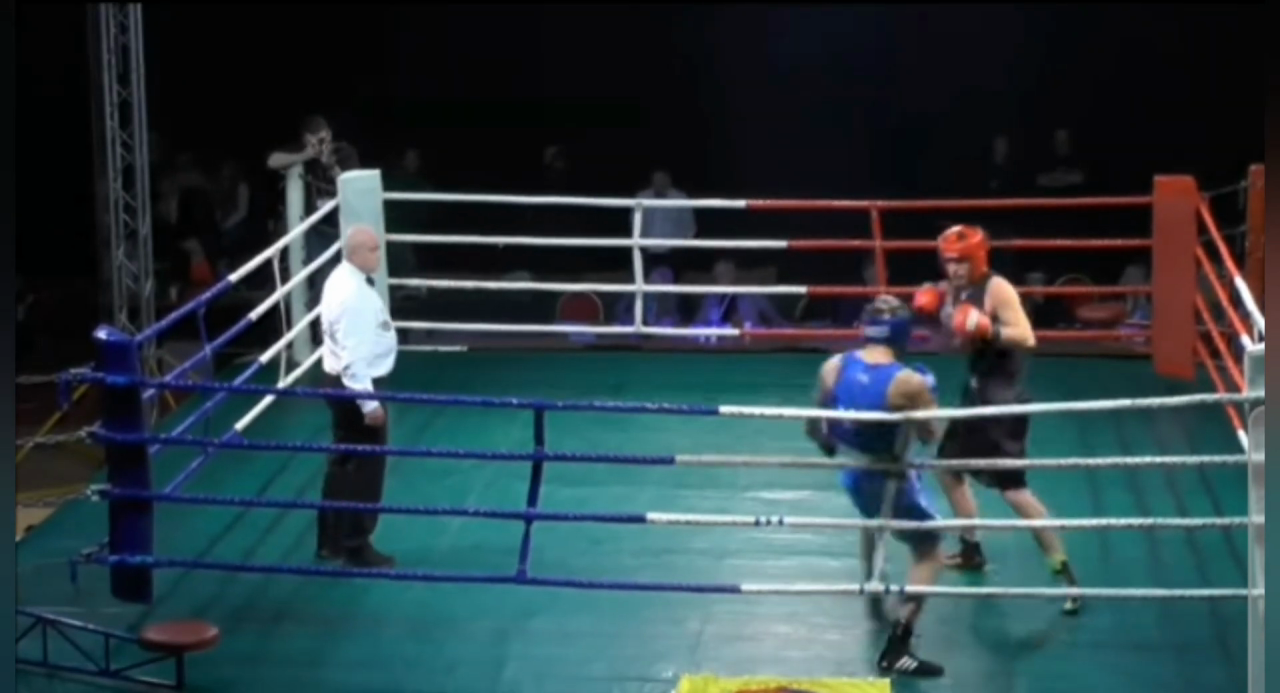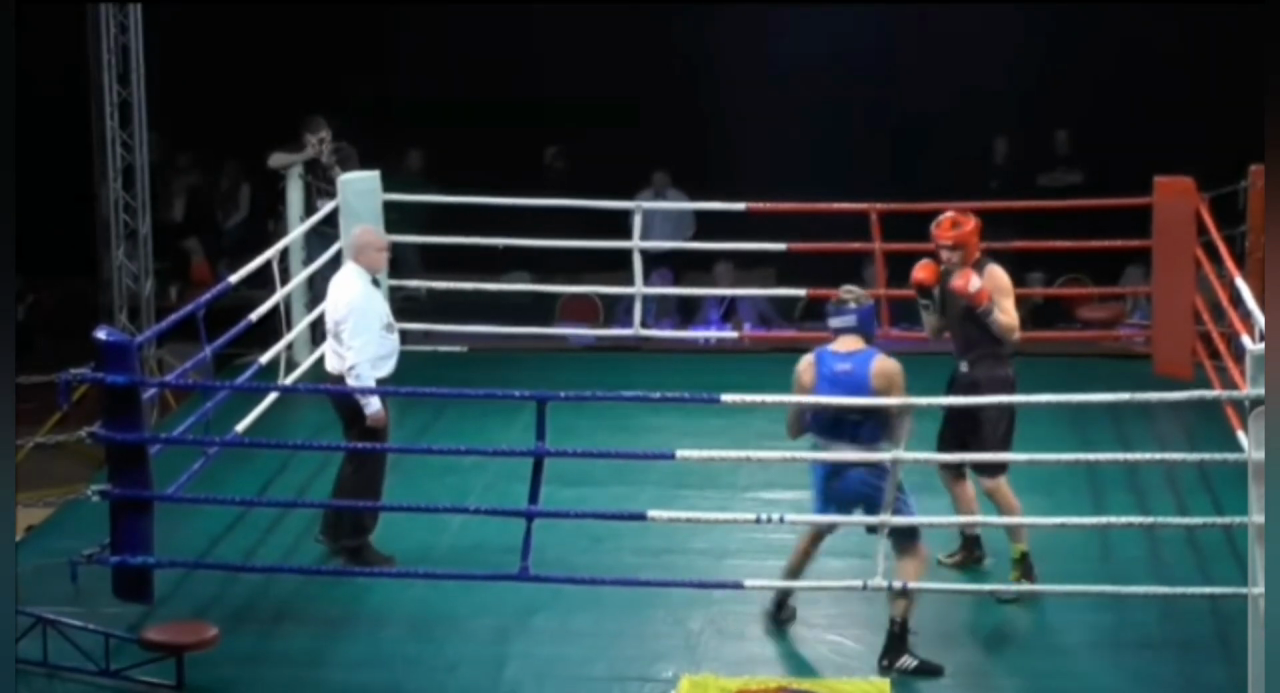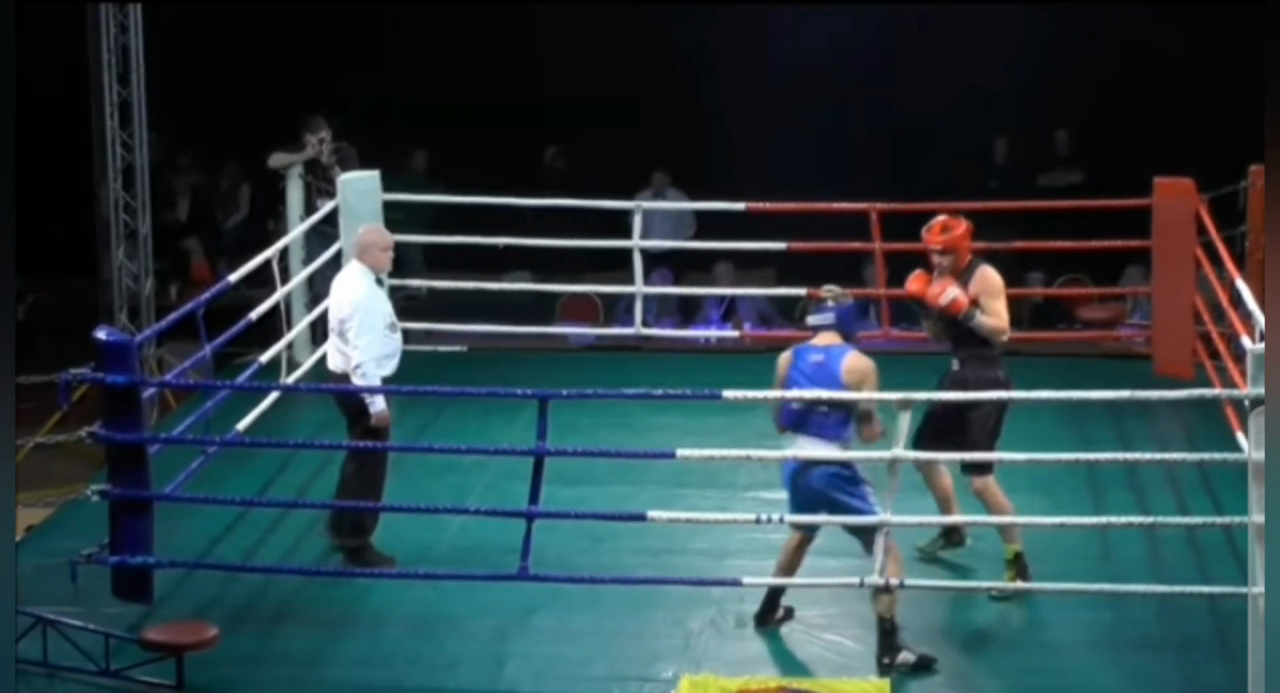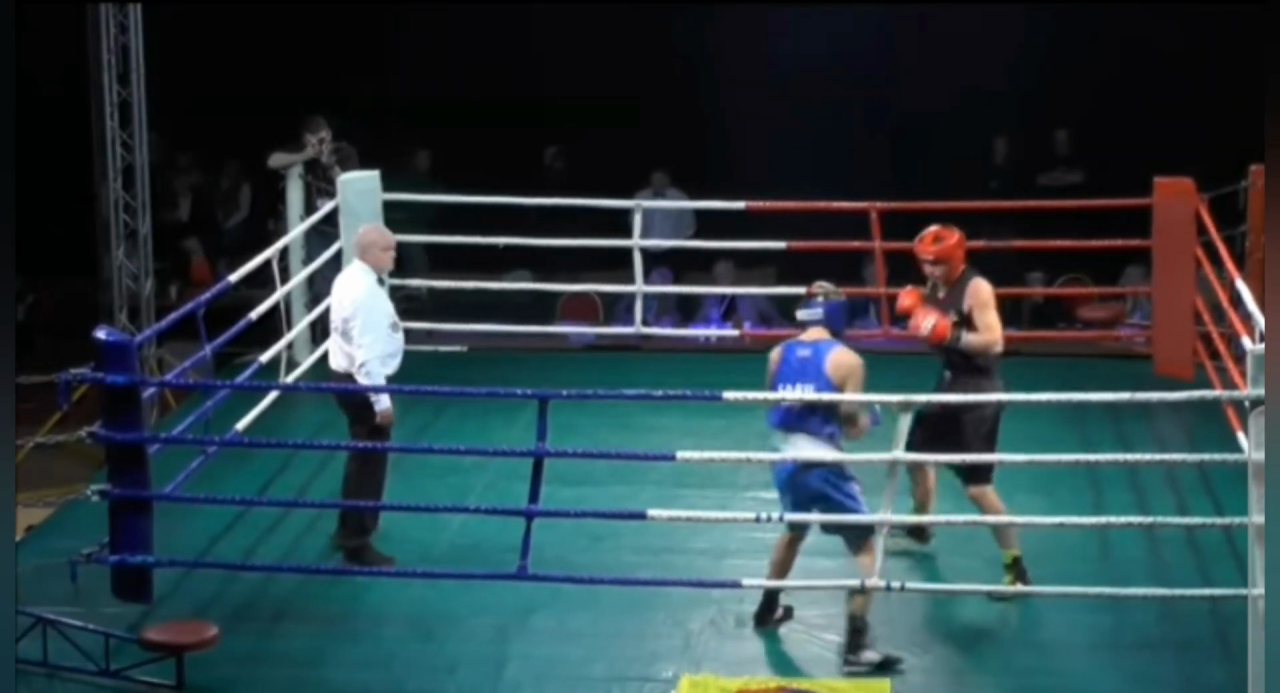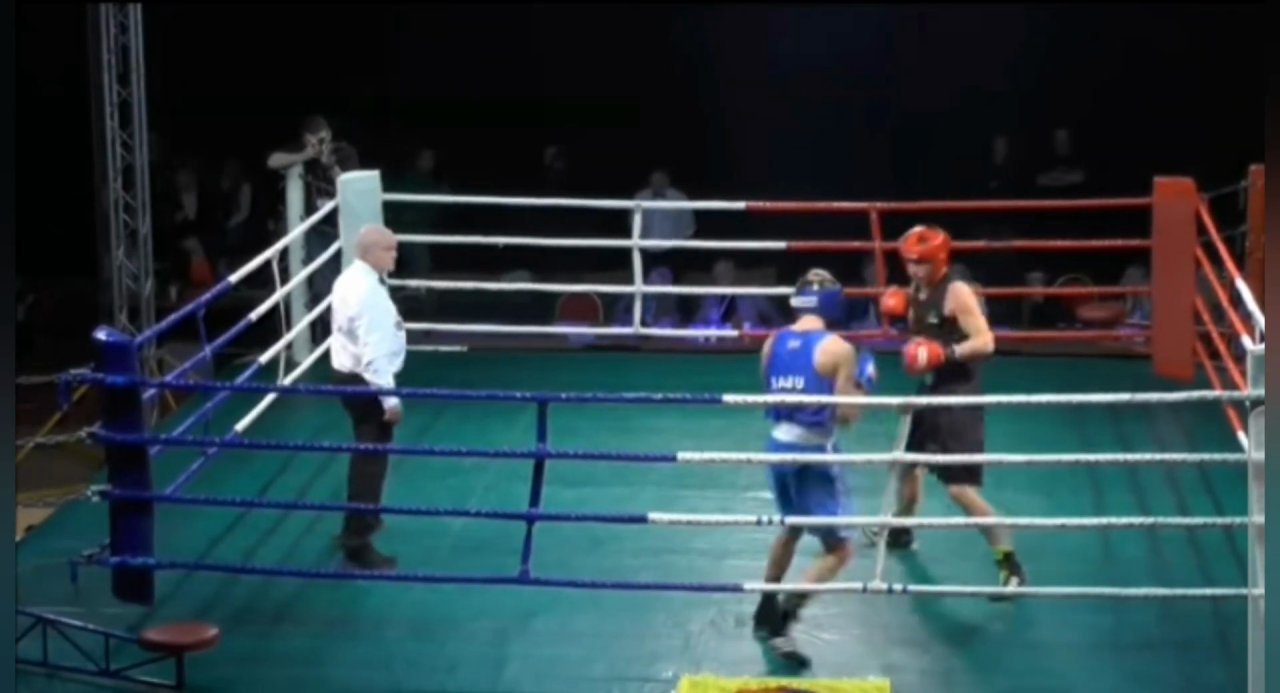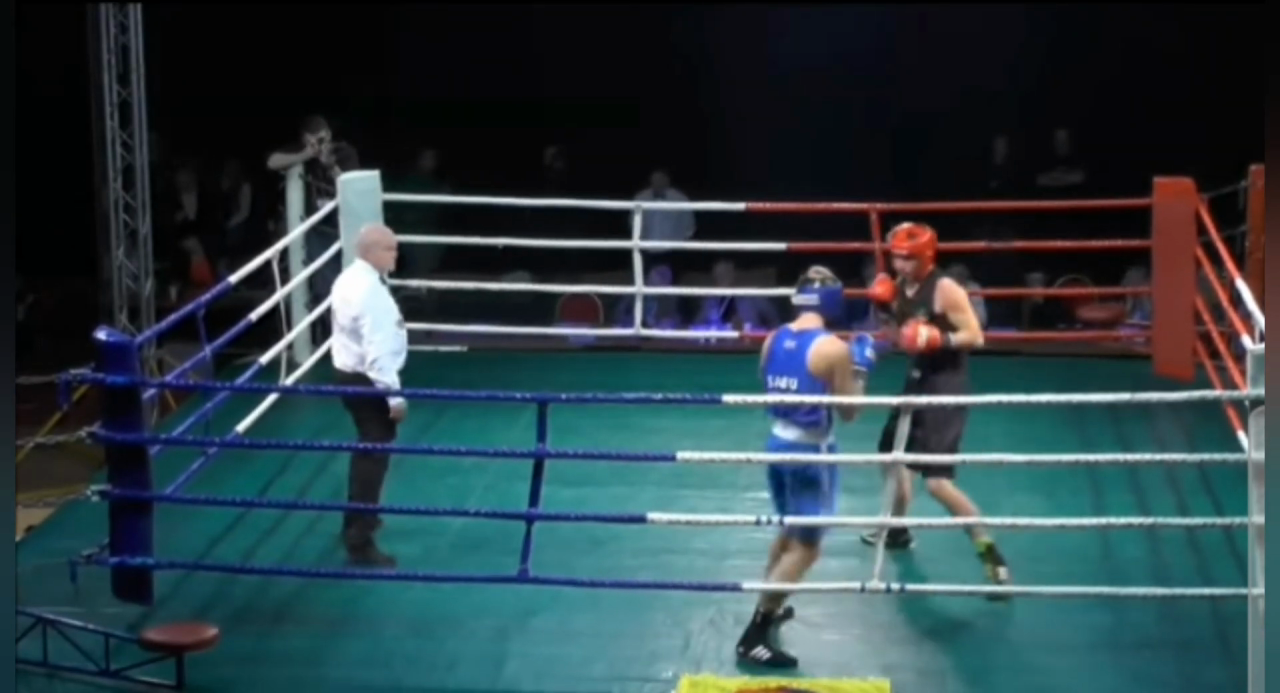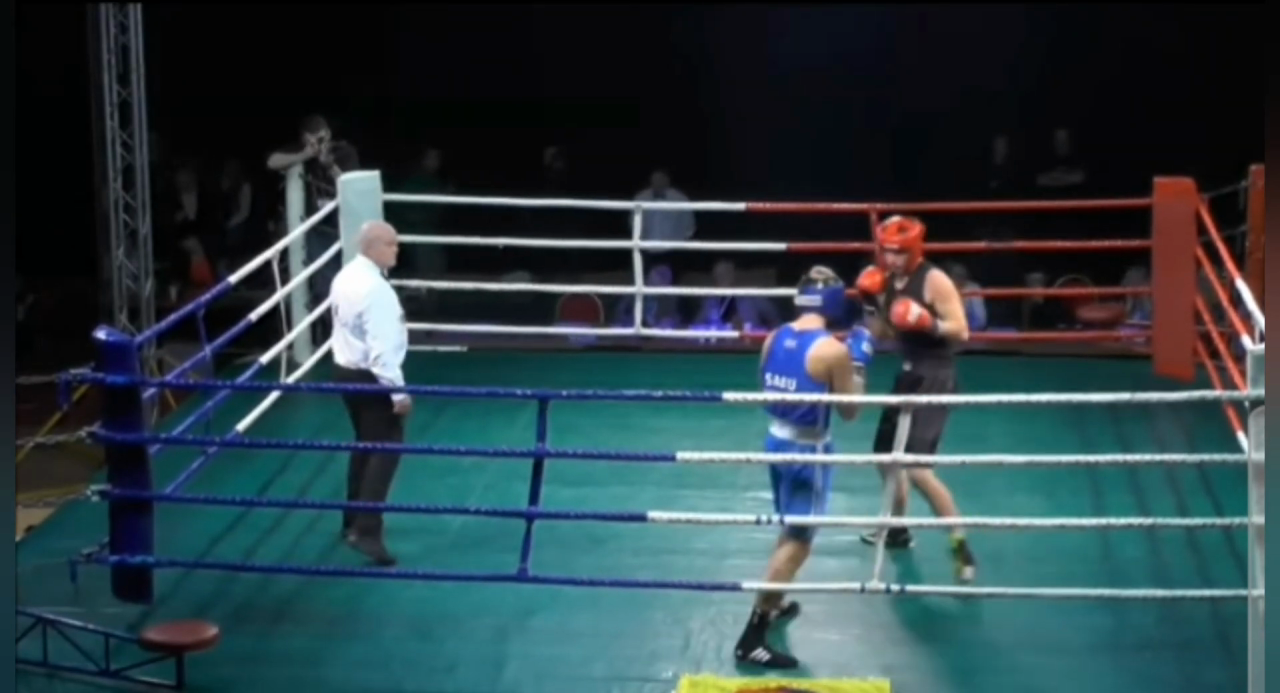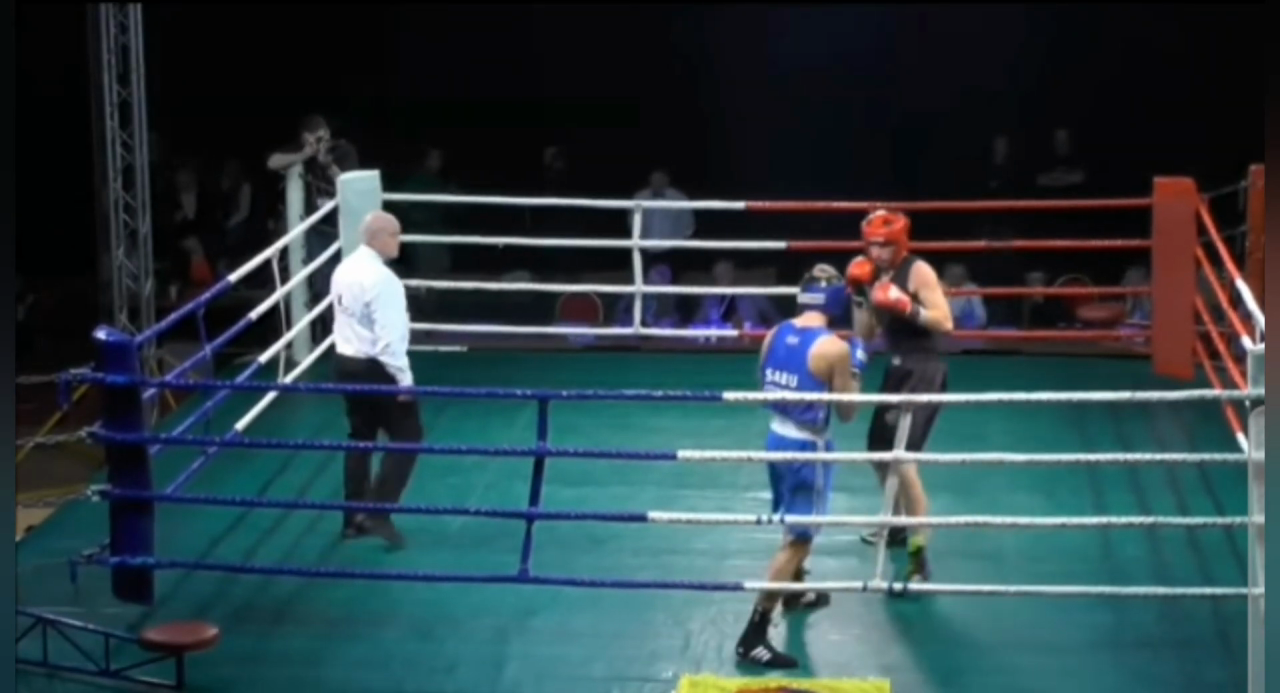
dt=0.1s
person 1, frame 1
left shoulder: (834, 367)
right shoulder: (909, 382)
left elbow: (813, 426)
right elbow: (929, 436)
left wrist: (830, 445)
right wrist: (926, 394)
left hip: (854, 473)
right hip: (890, 478)
left knee: (874, 525)
right knee: (929, 557)
right ankle: (895, 652)
person 1, frame 2
left shoulder: (808, 364)
right shoulder: (886, 368)
left elbow: (794, 429)
right elbow: (897, 434)
right wrist: (896, 423)
left hip: (827, 468)
right hip: (869, 472)
left knee: (817, 530)
right knee: (910, 553)
left ankle: (780, 605)
right ankle: (894, 651)
person 1, frame 3
left shoulder: (787, 360)
right shoulder: (859, 364)
left elbow: (780, 424)
right elbow: (870, 432)
right wrist: (882, 418)
left hip: (795, 466)
right hip: (835, 470)
left knee: (802, 533)
right knee: (885, 551)
left ankle: (769, 609)
right ankle: (890, 648)
person 1, frame 4
left shoulder: (778, 355)
right shoulder: (847, 360)
right elbow: (855, 427)
right wrist: (868, 416)
left hip: (786, 461)
right hip: (824, 466)
left knee: (792, 531)
right knee: (866, 548)
left ankle: (767, 608)
right ankle: (856, 646)
person 1, frame 5
left shoulder: (772, 344)
right shoulder: (838, 349)
right elbow: (846, 414)
right wrist: (863, 384)
left hip: (778, 447)
right hip: (814, 455)
left knee: (791, 528)
right knee: (837, 549)
left ankle: (768, 609)
right ankle: (778, 622)
person 1, frame 6
left shoulder: (772, 340)
right shoulder: (834, 348)
right elbow: (848, 411)
right wrist: (862, 368)
left hip: (779, 443)
right hip: (812, 451)
left knee: (788, 533)
right knee: (805, 547)
left ankle: (769, 609)
right ankle: (754, 637)
person 1, frame 7
left shoulder: (774, 339)
right shoulder: (833, 350)
right elbow: (849, 410)
right wrist: (859, 363)
left hip: (776, 441)
right hip: (807, 451)
left knee: (790, 531)
right knee: (796, 544)
left ankle: (772, 605)
right ankle: (751, 640)
person 1, frame 8
left shoulder: (776, 334)
right shoulder: (835, 348)
right elbow: (846, 411)
right wrist: (855, 369)
left hip: (777, 438)
right hip: (808, 447)
left knee: (796, 529)
right knee: (798, 543)
left ankle: (796, 593)
right ankle: (753, 637)
person 2, frame 1
left shoulder: (996, 288)
right shoulder: (955, 291)
left elbow: (1027, 339)
right elbow: (958, 341)
left wrist: (986, 328)
right wrist: (934, 314)
left hip: (1002, 397)
right hip: (976, 392)
left knee: (1014, 490)
right knee: (950, 471)
left ankle: (1064, 571)
right ankle: (971, 551)
person 2, frame 2
left shoulder: (992, 275)
right shoulder: (947, 273)
left elbow: (1012, 331)
right elbow: (933, 330)
left wrist: (981, 304)
right wrist: (926, 296)
left hip: (993, 381)
right hip: (964, 377)
left knee: (992, 478)
right knee: (952, 466)
left ankle: (1023, 564)
right ankle: (972, 546)
person 2, frame 3
left shoulder: (984, 276)
right shoulder: (941, 277)
left elbow: (1001, 331)
right elbow: (934, 333)
left wrist: (964, 311)
right wrist: (922, 303)
left hip: (984, 381)
right hip: (957, 374)
left knee: (979, 478)
right knee: (926, 452)
left ankle: (1017, 564)
right ankle: (952, 530)
person 2, frame 4
left shoulder: (976, 289)
right shoulder: (933, 290)
left elbow: (994, 343)
left wrist: (948, 334)
right wrist: (916, 319)
left hip: (978, 392)
right hip: (950, 386)
left knee: (977, 486)
right knee: (916, 456)
left ankle: (1015, 568)
right ankle: (917, 526)
person 2, frame 5
left shoulder: (957, 291)
right shoulder: (917, 291)
left elbow: (986, 342)
left wrist: (945, 353)
right wrist: (898, 318)
left hip: (960, 394)
right hip: (932, 388)
left knee: (960, 487)
left ankle: (1009, 563)
right ankle: (900, 531)
person 2, frame 6
left shoulder: (945, 288)
right shoulder: (901, 288)
left elbow: (976, 336)
right elbow: (897, 340)
left wrist: (939, 339)
right wrist: (884, 310)
left hip: (945, 386)
right hip: (917, 381)
left knee: (936, 480)
right knee: (891, 457)
left ankle: (990, 554)
right ankle: (897, 530)
person 2, frame 7
left shoulder: (934, 280)
right shoulder: (888, 282)
left elbow: (961, 331)
right elbow: (880, 335)
left wrist: (927, 321)
right wrist: (871, 302)
left hip: (934, 379)
right hip: (908, 375)
left knee: (917, 469)
right knee: (886, 456)
left ankle: (961, 548)
right ankle: (897, 529)
person 2, frame 8
left shoulder: (919, 271)
right shoulder: (875, 275)
left elbow: (945, 321)
right elbow: (866, 328)
left wrist: (907, 307)
right wrist: (859, 292)
left hip: (924, 372)
right hip: (899, 370)
left knee: (902, 463)
right knee: (881, 453)
left ankle: (918, 557)
right ankle: (896, 527)
person 3, frame 1
left shoulder: (344, 280)
right shoulder: (352, 294)
right elbow: (353, 356)
right wrist: (369, 401)
left hip: (340, 384)
right hip: (355, 386)
left knee: (343, 460)
right knee: (367, 464)
left ankle: (331, 539)
right ankle: (356, 545)
person 3, frame 2
left shoulder: (348, 279)
right shoulder: (358, 295)
right elbow: (358, 357)
right wrist: (372, 404)
left hip: (344, 381)
right hip: (357, 384)
left knee: (356, 457)
right knee: (368, 463)
left ankle: (335, 528)
right ankle: (356, 544)
person 3, frame 3
left shoulder: (351, 278)
right shoulder: (362, 294)
right elbow: (363, 356)
right wrist: (376, 403)
left hip: (346, 379)
right hip: (359, 383)
left knee: (360, 456)
right knee: (369, 462)
left ankle: (341, 525)
right ankle: (357, 545)
person 3, frame 4
left shoulder: (350, 278)
right shoulder: (365, 293)
right elbow: (367, 354)
right wrist: (382, 401)
left hip: (346, 377)
right hip: (361, 382)
left knee: (363, 454)
right knee: (369, 459)
left ankle: (351, 524)
right ankle: (356, 543)
person 3, frame 5
left shoulder: (350, 279)
right shoulder: (368, 292)
right elbow: (374, 352)
right wrist: (390, 398)
left hip: (348, 376)
right hip: (364, 382)
left knee: (367, 452)
right knee: (371, 459)
left ankle: (358, 524)
right ankle: (358, 544)
person 3, frame 6
left shoulder: (347, 280)
right shoulder: (371, 292)
right elbow: (378, 351)
right wrist: (395, 395)
left hip: (347, 375)
right hip: (367, 381)
left knee: (367, 448)
right knee: (375, 456)
left ankle: (357, 522)
right ankle: (360, 540)
person 3, frame 7
left shoulder: (346, 276)
right shoulder: (375, 288)
right elbow: (382, 347)
right wrist: (398, 391)
left hip: (347, 370)
right hip: (369, 377)
left knee: (366, 445)
right knee: (385, 449)
left ankle: (356, 520)
right ankle: (366, 531)
person 3, frame 8
left shoulder: (344, 269)
right shoulder: (382, 279)
right elbow: (389, 336)
right wrist: (404, 379)
left hip: (346, 362)
right hip: (375, 368)
left knee: (360, 437)
right knee: (407, 435)
left ankle: (354, 516)
right ankle: (377, 511)
person 4, frame 1
left shoulder: (343, 152)
right shoulder: (299, 152)
right elbow: (272, 162)
left wrist: (332, 166)
right wrist: (304, 155)
right hip: (315, 226)
right knee: (319, 281)
person 4, frame 2
left shoulder: (343, 152)
right shoulder: (300, 151)
right elbow: (272, 161)
left wrist: (331, 167)
right wrist: (305, 156)
right hip: (315, 228)
right knee: (321, 283)
person 4, frame 3
left shoulder: (344, 152)
right shoulder: (299, 151)
right elbow: (272, 161)
left wrist: (332, 166)
right wrist: (305, 156)
right hip: (315, 227)
right knee: (321, 283)
right ankle: (323, 332)
person 4, frame 4
left shoulder: (344, 152)
right shoulder: (299, 152)
right elbow: (272, 162)
left wrist: (331, 166)
right wrist: (305, 156)
right hip: (316, 228)
right knee: (322, 284)
right ankle: (322, 334)
person 4, frame 5
left shoulder: (343, 152)
right shoulder: (299, 151)
right elbow: (272, 162)
left wrist: (331, 166)
right wrist: (304, 156)
right hip: (315, 228)
right knee: (322, 284)
right ankle: (322, 334)
person 4, frame 6
left shoulder: (343, 151)
right shoulder: (299, 152)
right elbow: (272, 162)
left wrist: (331, 166)
right wrist: (305, 156)
right hip: (315, 228)
right knee: (322, 284)
right ankle: (324, 335)
person 4, frame 7
left shoulder: (344, 150)
right shoulder: (300, 150)
right elbow: (272, 162)
left wrist: (330, 166)
right wrist: (304, 156)
right hip: (316, 229)
right knee: (323, 283)
right ankle: (324, 334)
person 4, frame 8
left shoulder: (344, 150)
right shoulder: (298, 150)
right elbow: (272, 163)
left wrist: (330, 166)
right wrist: (303, 155)
right hip: (316, 228)
right knee: (322, 283)
right ankle: (326, 330)
